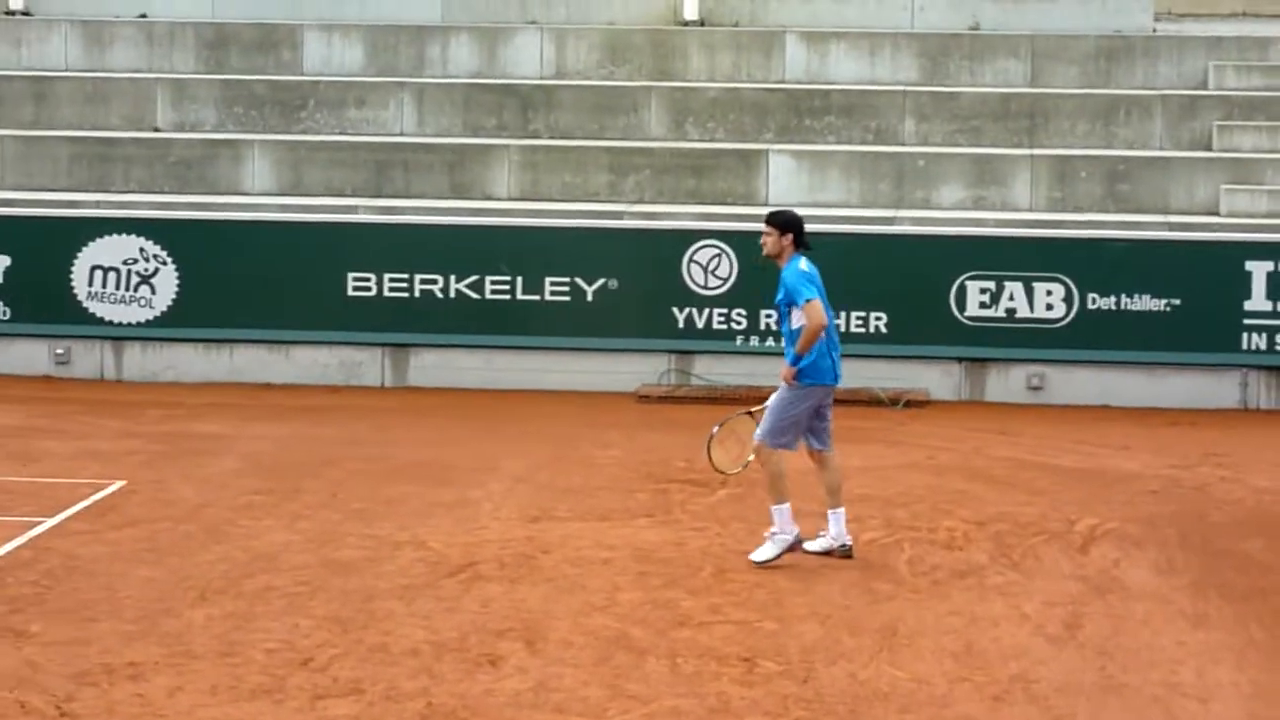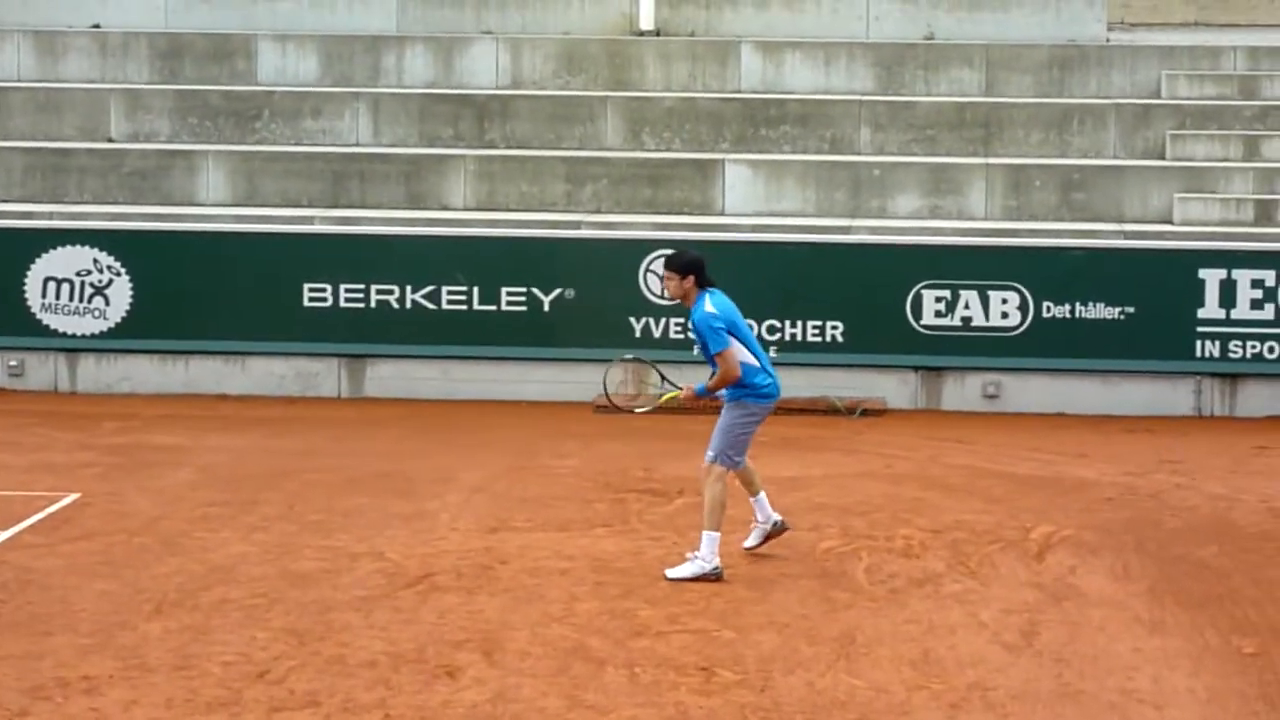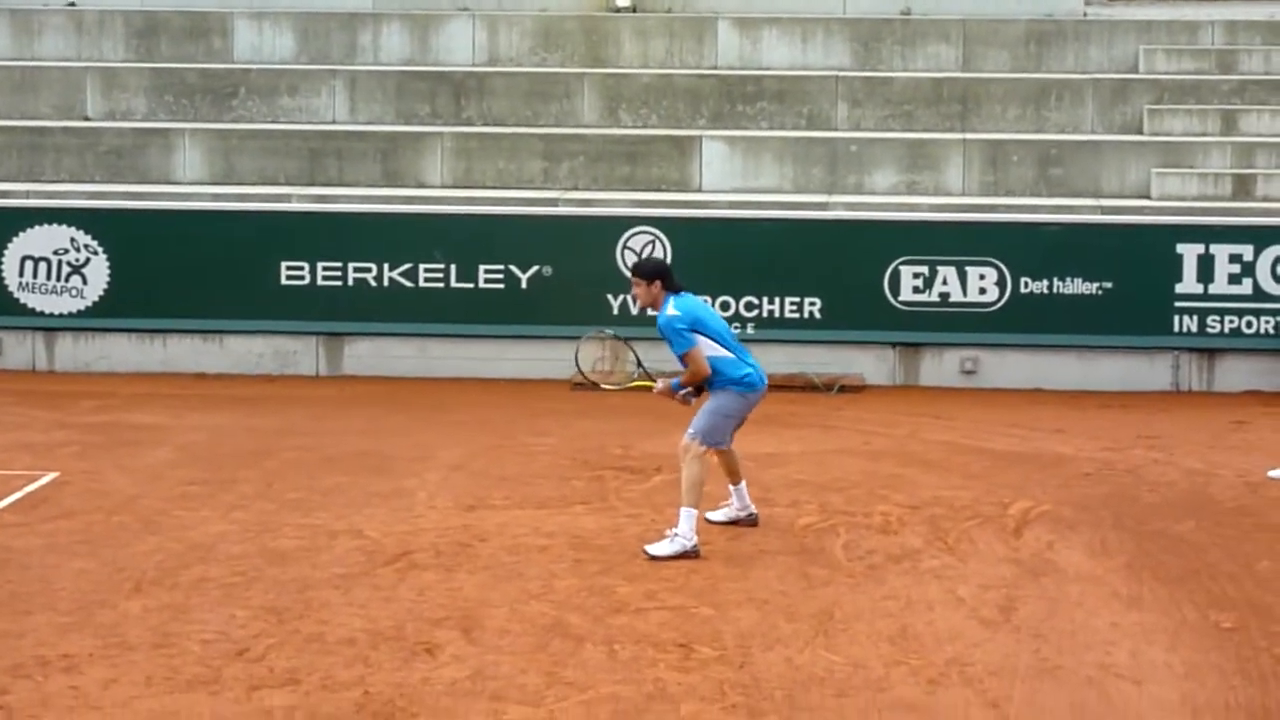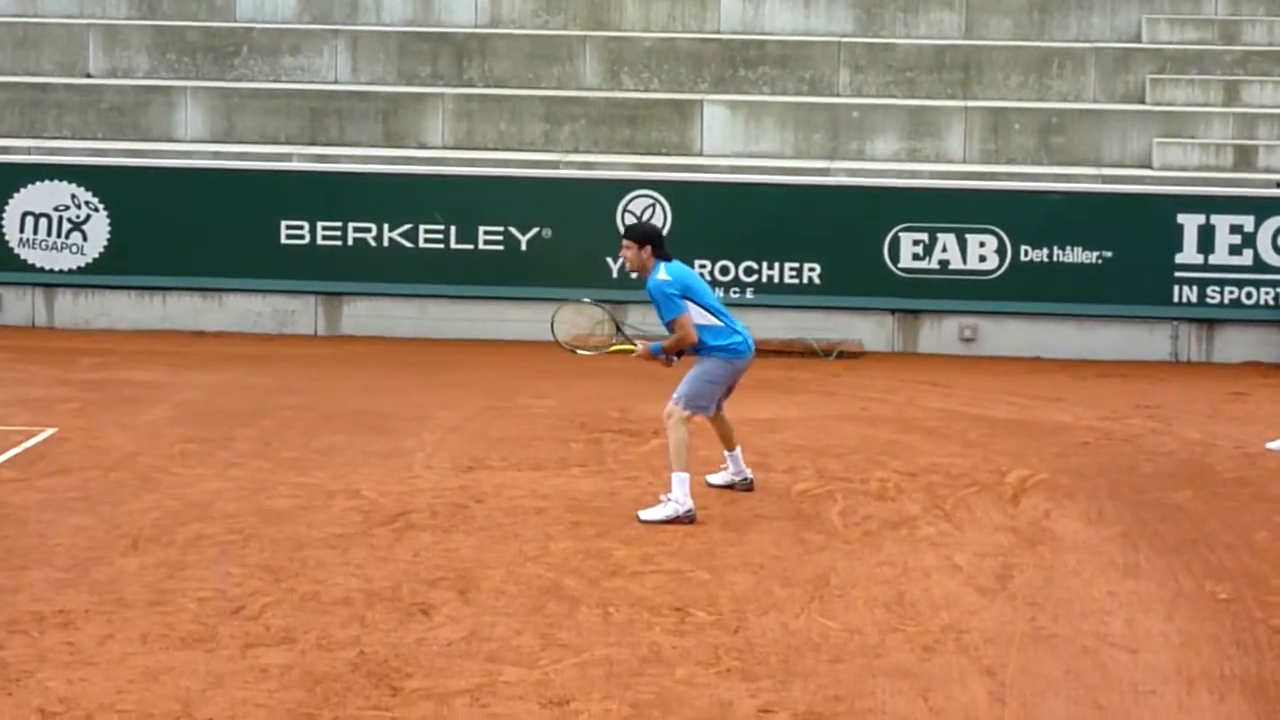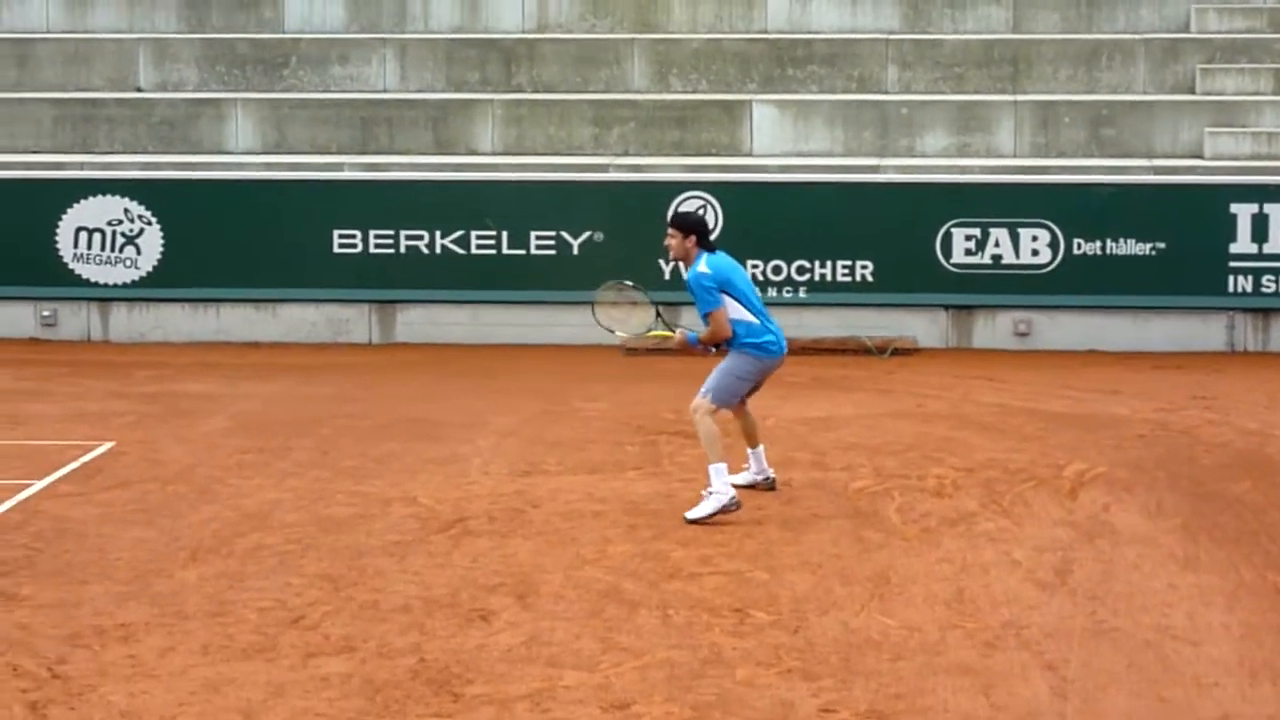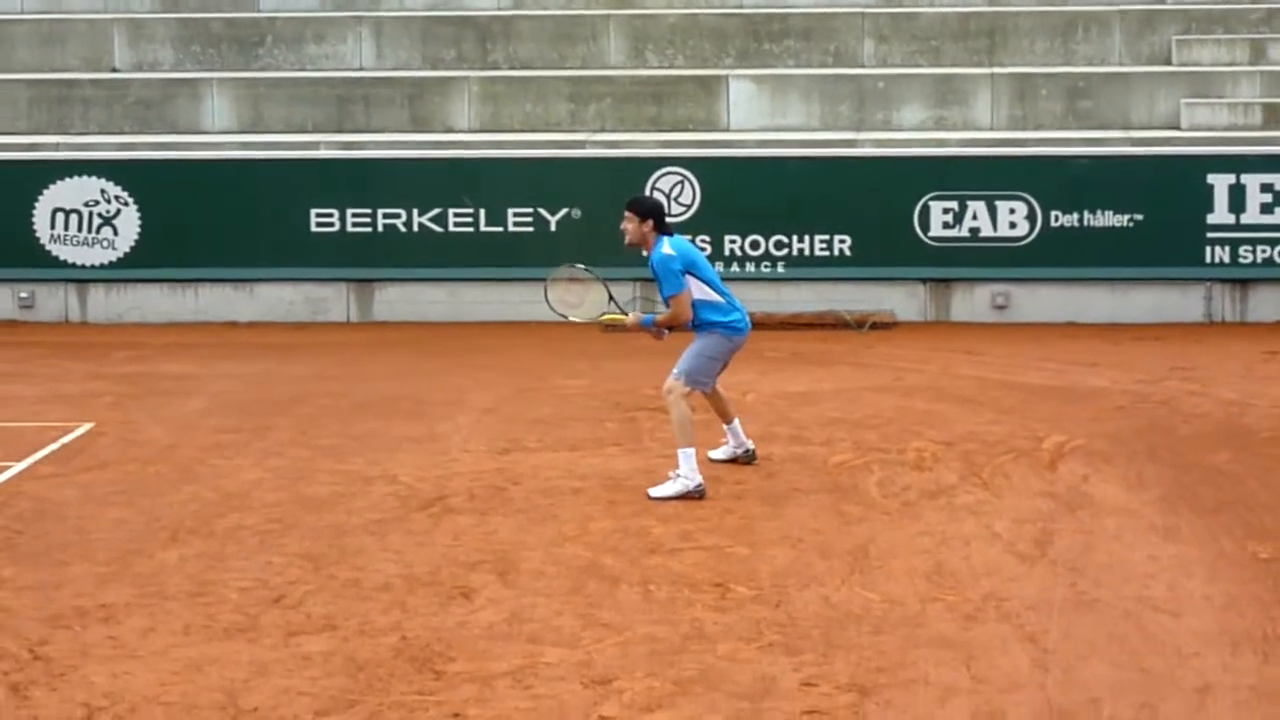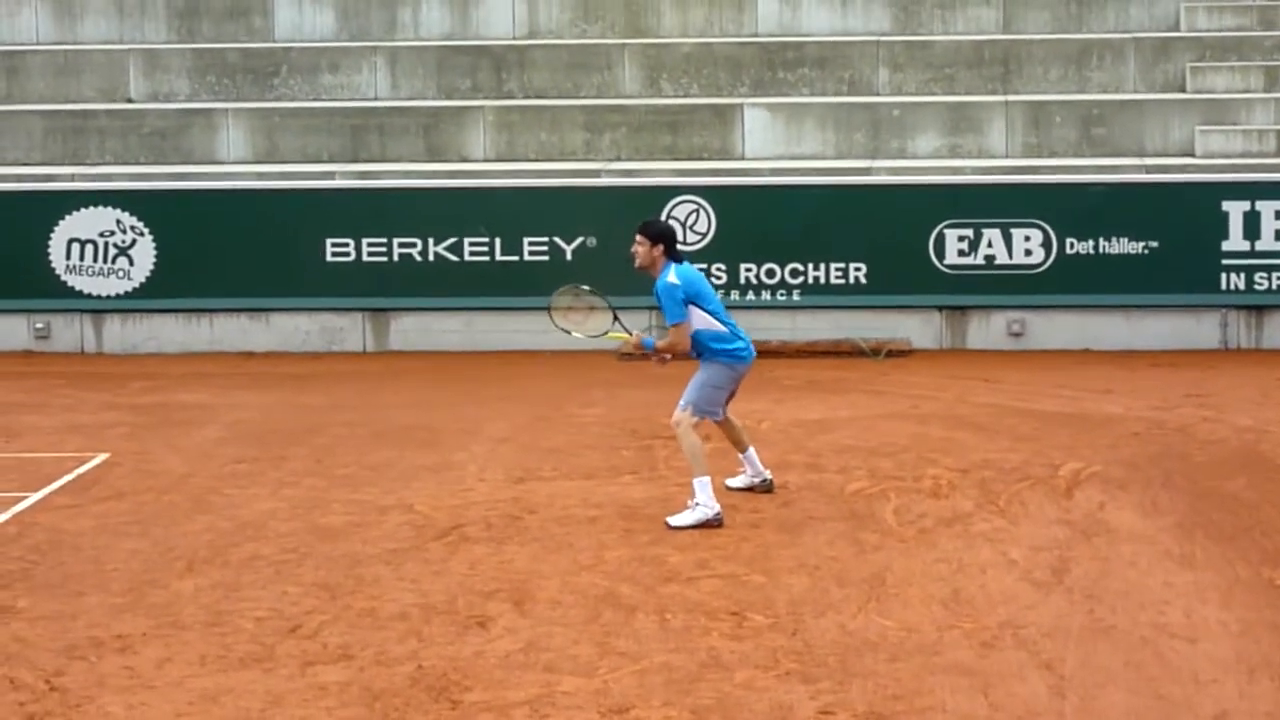
dt=0.4s
person 1, frame 1
left shoulder: (794, 273)
right shoulder: (802, 269)
left elbow: (817, 321)
left wrist: (793, 361)
left hip: (807, 376)
right hip: (822, 374)
left knee: (765, 445)
right knee: (821, 453)
left ankle: (784, 531)
right ankle: (838, 536)
person 1, frame 2
left shoulder: (705, 315)
right shoulder: (712, 298)
left elbow: (731, 372)
left wrist: (700, 391)
right wrist: (710, 386)
left hip: (750, 395)
right hip: (757, 389)
left knee: (714, 469)
right knee: (732, 459)
left ankle: (707, 560)
right ankle: (766, 519)
person 1, frame 3
left shoulder: (669, 318)
right shoulder: (685, 301)
left elbow: (701, 370)
left wrist: (674, 387)
right wrist: (691, 389)
left hip: (736, 386)
right hip: (750, 380)
left knee: (691, 449)
right knee: (718, 441)
left ankle: (685, 537)
right ankle: (742, 508)
person 1, frame 4
left shoulder: (659, 283)
right shoulder: (674, 268)
left elbow: (688, 336)
left wrist: (655, 350)
right wrist: (673, 351)
left hip: (724, 352)
right hip: (740, 346)
left knee: (675, 415)
right knee: (711, 408)
left ankle: (680, 502)
right ankle: (738, 473)
person 1, frame 5
left shoulder: (699, 274)
right shoulder: (718, 259)
left elbow: (723, 331)
left wrist: (692, 340)
right wrist: (709, 340)
left hip: (754, 349)
right hip: (770, 344)
left knee: (701, 409)
right knee: (736, 402)
left ankle: (721, 492)
right ankle: (760, 472)
person 1, frame 6
left shoulder: (663, 257)
right shoulder: (673, 244)
left elbow: (682, 315)
left wrist: (646, 322)
right wrist: (664, 323)
left hip: (721, 329)
right hip: (730, 323)
left knee: (674, 390)
right knee: (703, 382)
left ankle: (689, 478)
right ankle: (740, 446)
person 1, frame 7
left shoulder: (668, 284)
right shoulder: (680, 271)
left elbow: (680, 344)
left wrist: (647, 344)
right wrist: (665, 348)
left hip: (724, 358)
right hip: (734, 352)
left knee: (683, 421)
right knee: (716, 413)
left ankle: (706, 506)
right ankle: (757, 475)
